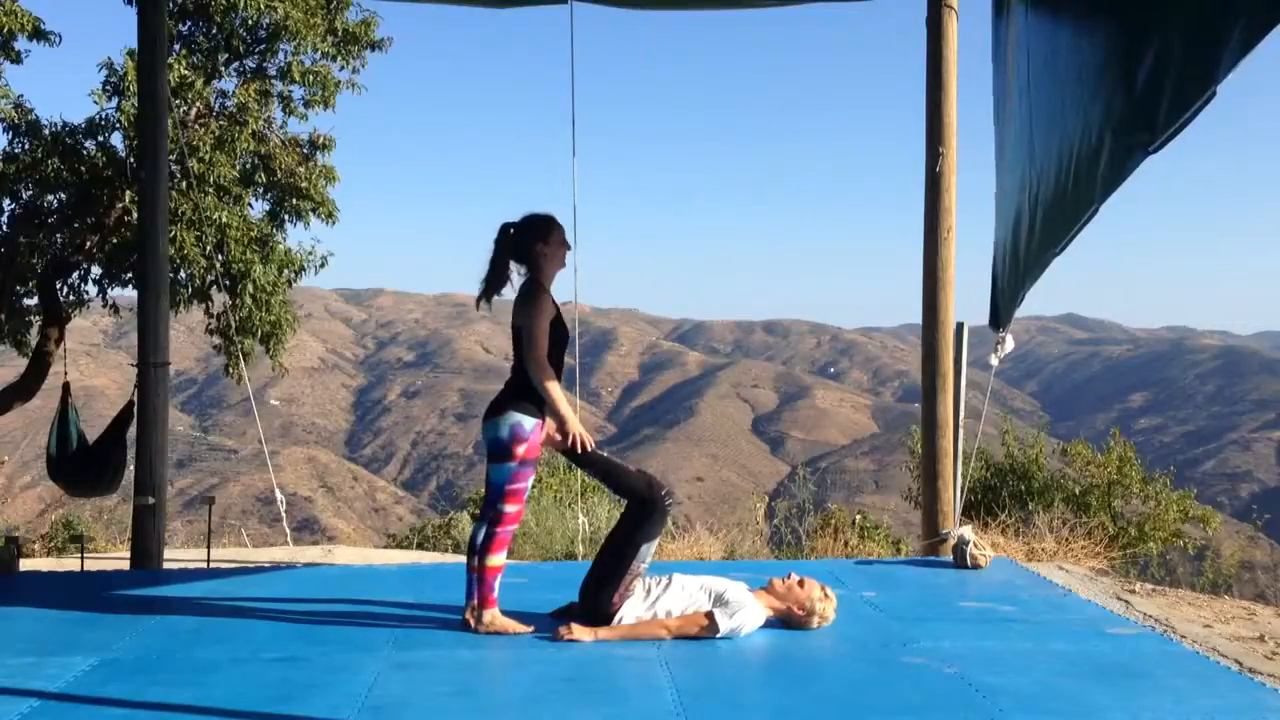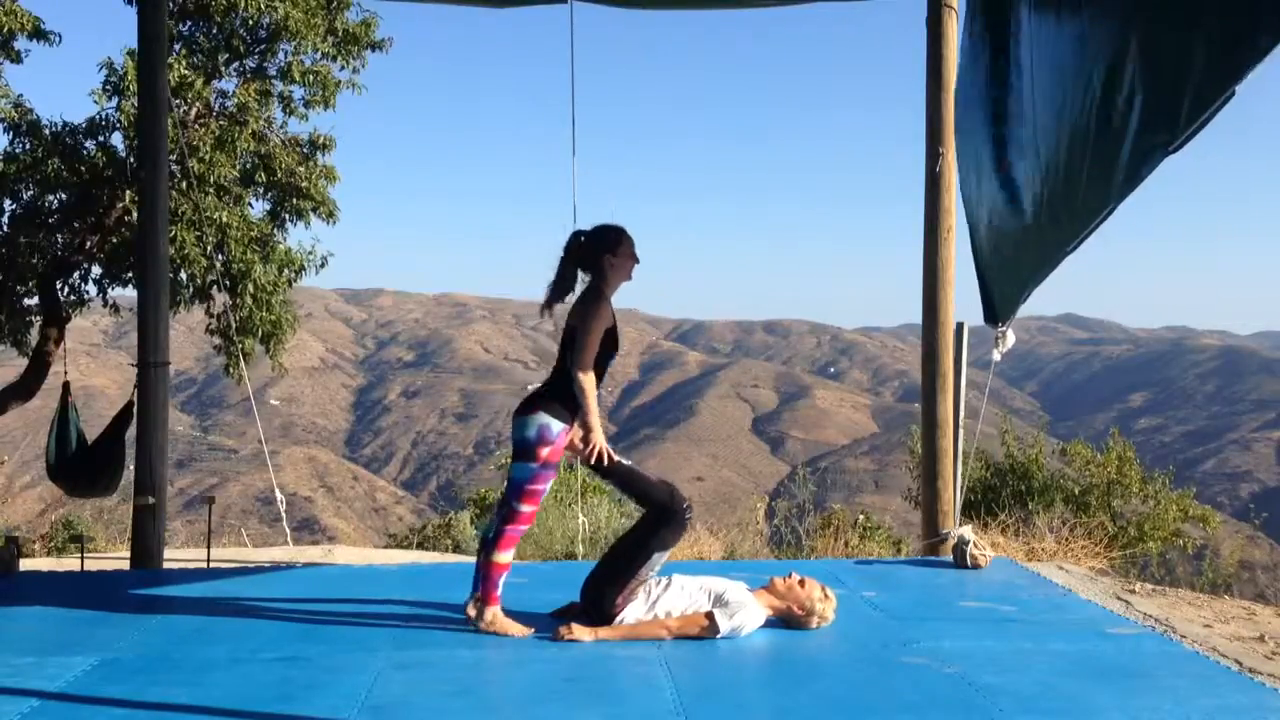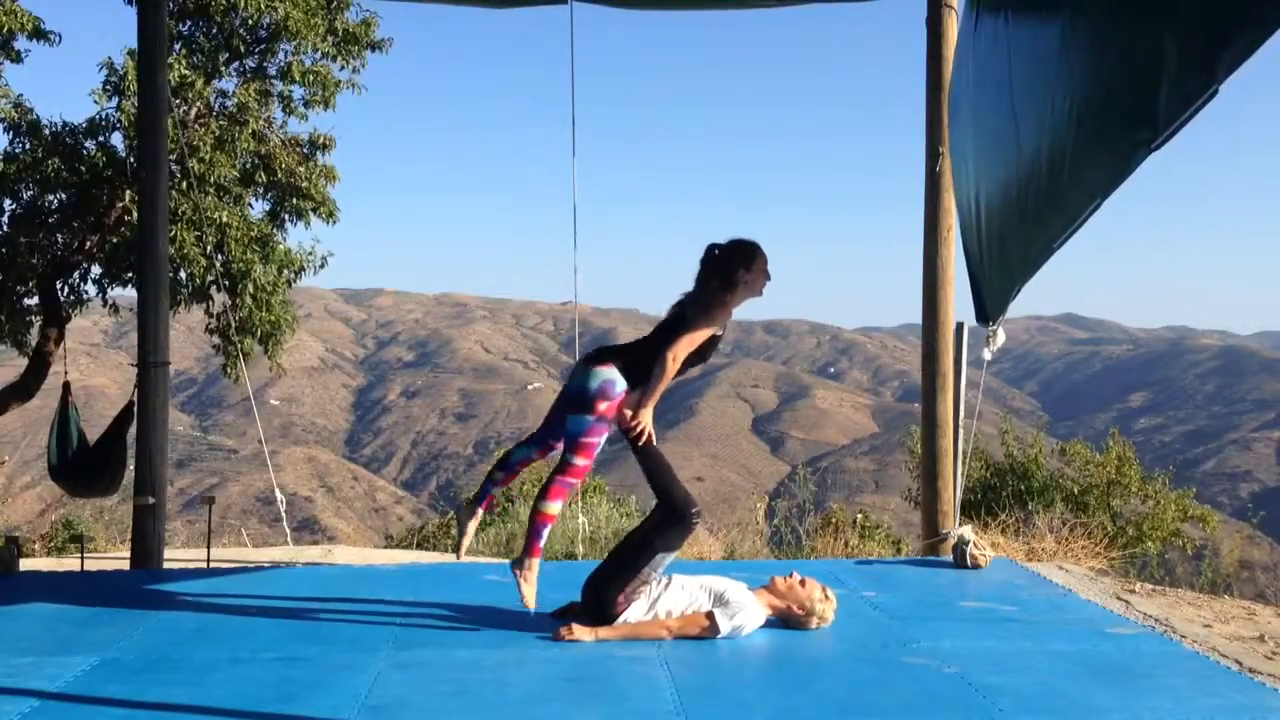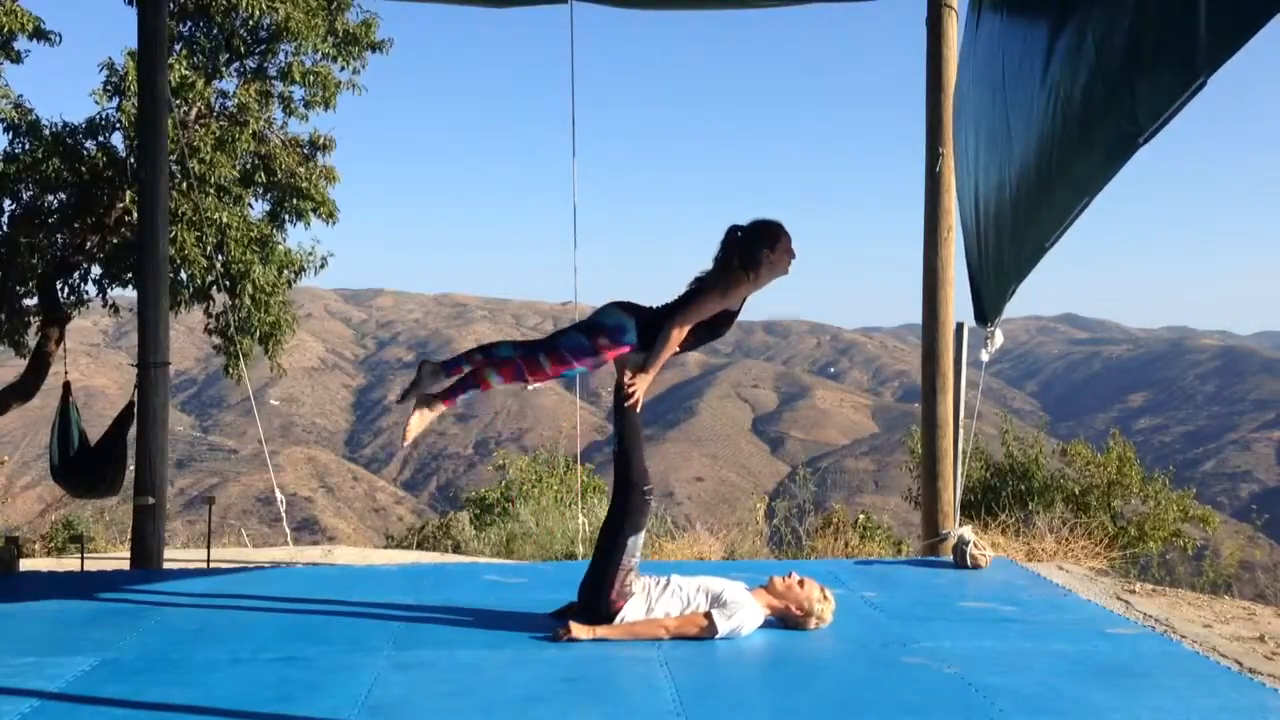
dt=0.7s
person 1, frame 1
left shoulder: (535, 294)
right shoulder: (537, 295)
right elbow: (538, 364)
left wrist: (551, 417)
right wrist: (568, 416)
left hip: (513, 415)
right hip: (517, 417)
left knee: (493, 514)
right knee: (505, 517)
left ankle: (475, 606)
right ankle: (488, 613)
person 1, frame 2
left shoulder: (592, 302)
right shoulder: (599, 305)
right elbow: (583, 370)
left wrist: (577, 424)
right wrist: (594, 427)
left hip: (544, 415)
right hip: (547, 420)
left knee: (510, 511)
right knee: (519, 515)
left ankle: (479, 600)
right ankle: (489, 610)
person 1, frame 3
left shoulder: (707, 299)
right shoulder: (721, 311)
right elbow: (673, 355)
left wrist: (637, 397)
right wrist: (647, 407)
left hip: (601, 368)
right hip: (607, 379)
left knee: (541, 443)
right knee: (570, 471)
left ankle: (475, 508)
right ankle: (528, 561)
person 1, frame 4
left shoulder: (731, 278)
right shoulder: (737, 286)
right elbow: (679, 324)
left wrist: (643, 362)
right wrist: (648, 375)
left hip: (623, 323)
right hip: (621, 331)
left knee: (529, 353)
right knee: (533, 366)
left ankle: (439, 370)
right ankle: (435, 404)
person 2, frame 1
left shoulder: (746, 615)
right shoulder: (743, 596)
left elbow: (670, 629)
left wrist: (595, 633)
left hip: (612, 608)
right hip: (613, 603)
left knee: (654, 497)
person 2, frame 2
left shoulder: (746, 616)
right shoulder: (744, 596)
left elbow: (670, 628)
left wrist: (596, 633)
left hip: (615, 606)
right hip: (615, 601)
left knee: (674, 509)
person 2, frame 3
left shoulder: (746, 616)
right shoulder: (744, 598)
left elbow: (671, 628)
left wrist: (596, 633)
left hip: (615, 606)
right hip: (615, 604)
left knee: (683, 513)
person 2, frame 4
left shoulder: (744, 616)
right shoulder: (741, 596)
left elbow: (668, 628)
left wrist: (593, 632)
left hip: (612, 608)
right hip: (615, 602)
left knee: (636, 494)
left ankle: (627, 392)
